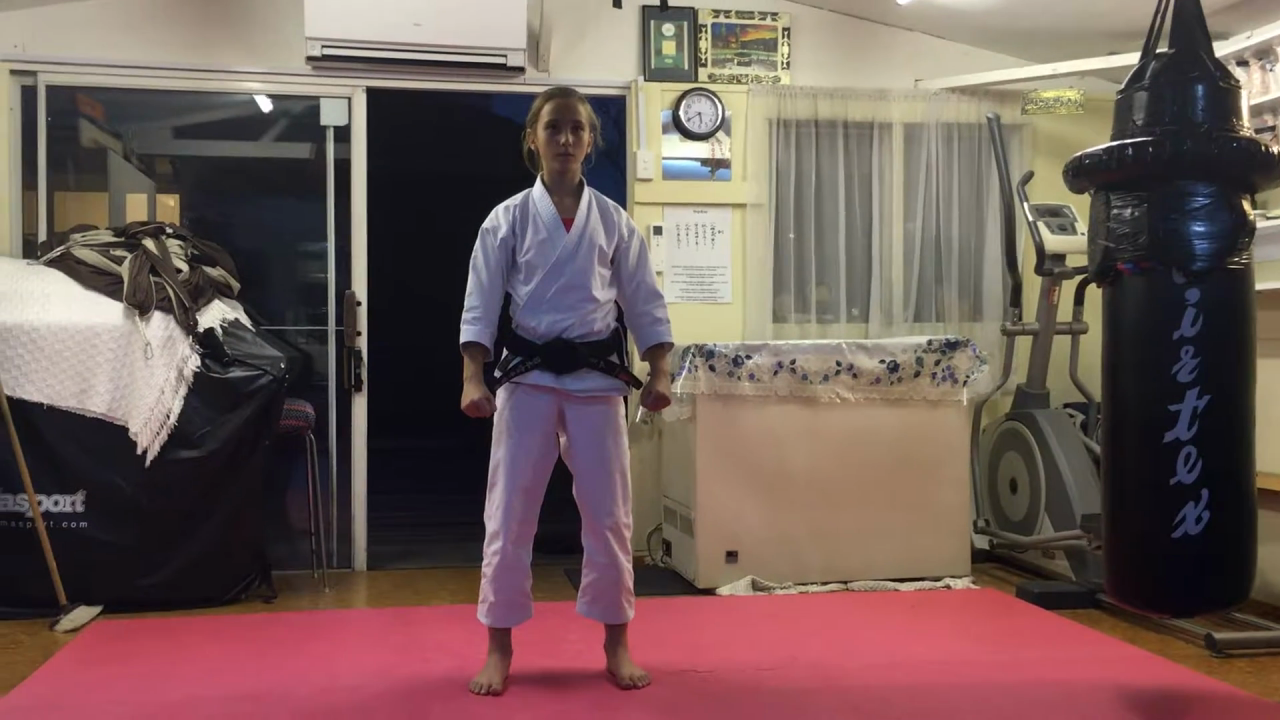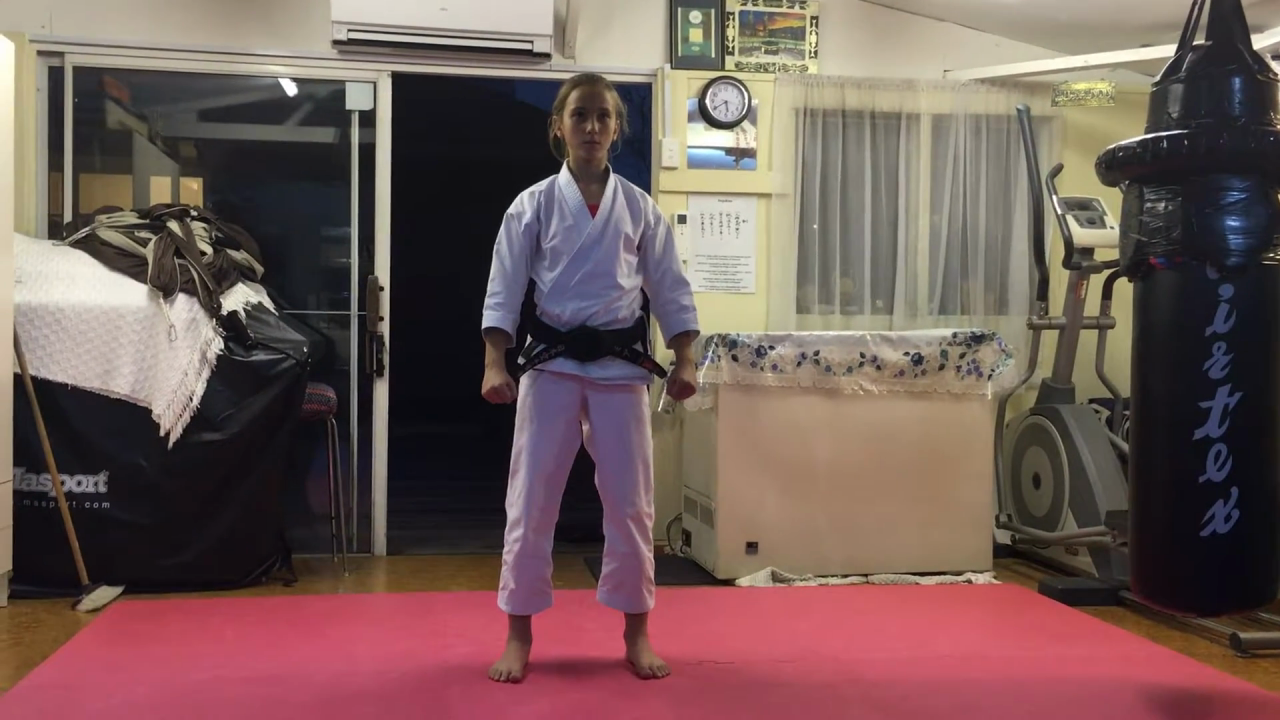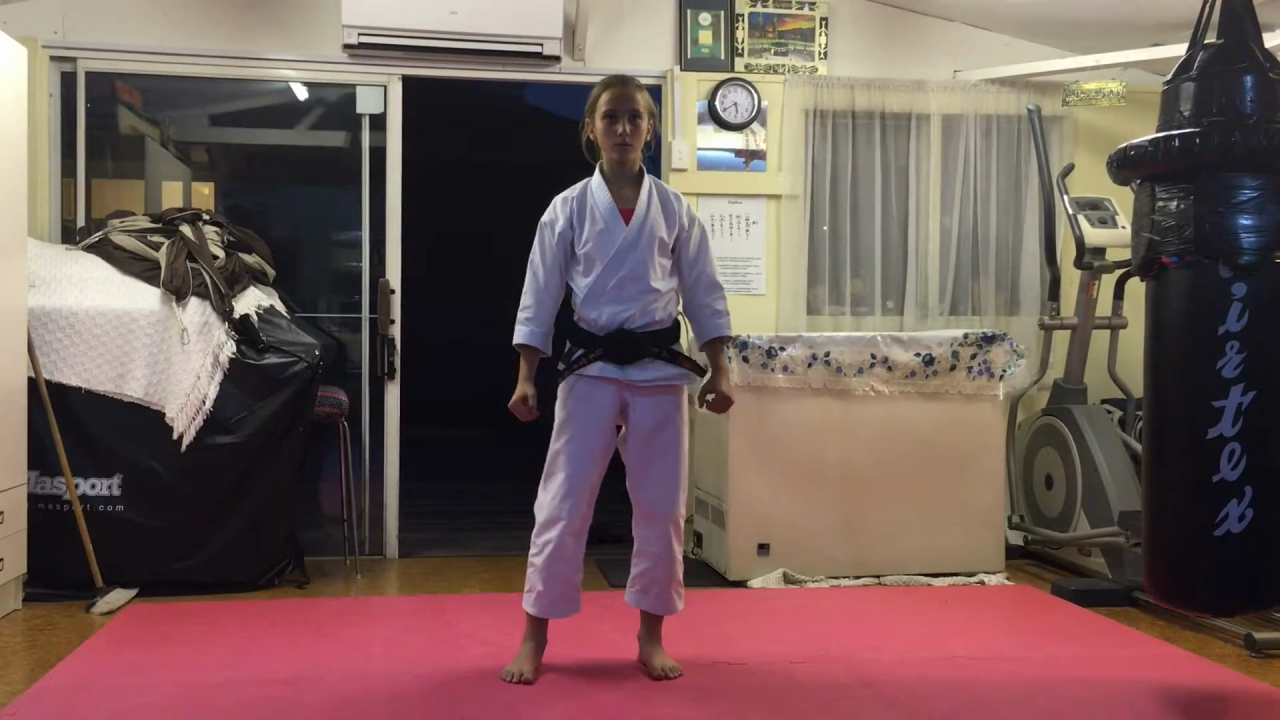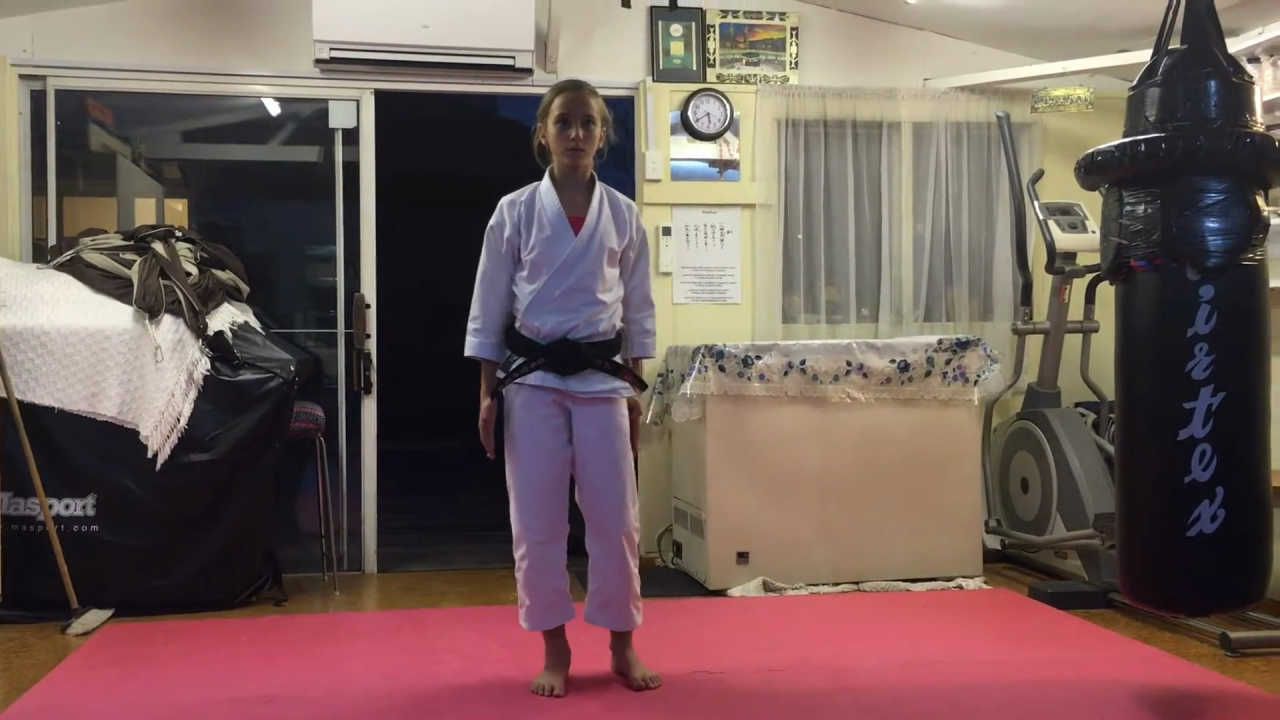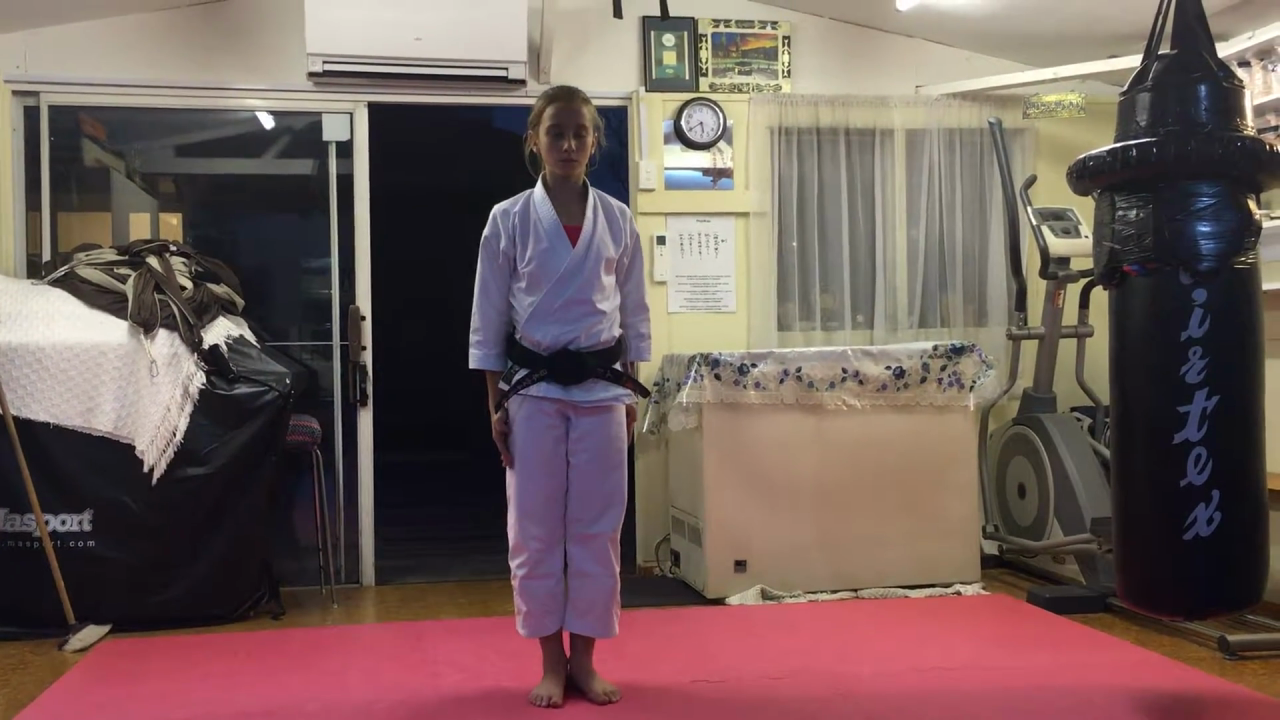
dt=1s
person 1, frame 1
left shoulder: (614, 221)
right shoulder: (508, 219)
left elbow: (644, 301)
right elbow: (481, 302)
left wrist: (659, 373)
right wrist: (473, 379)
left hip: (597, 378)
right hip: (528, 377)
left knee: (609, 513)
right knee: (509, 513)
left ankle: (616, 642)
right ankle: (499, 646)
person 1, frame 2
left shoulder: (640, 207)
right shoulder: (533, 204)
left elbow: (670, 287)
right elbow: (504, 288)
left wrist: (684, 360)
right wrist: (494, 364)
left hip: (620, 365)
right hip: (551, 363)
left knee: (630, 500)
right knee: (531, 498)
left ankle: (636, 631)
right ankle: (518, 633)
person 1, frame 3
left shoulder: (674, 208)
right shoulder: (569, 209)
left elbow: (704, 293)
right elbow: (540, 296)
left wrist: (719, 370)
right wrist: (525, 377)
left hip: (660, 368)
right hip: (592, 366)
left knee: (661, 504)
right knee: (564, 500)
left ankle: (650, 634)
right ankle: (535, 635)
person 1, frame 4
left shoulder: (623, 214)
right shoulder: (515, 211)
left elbow: (638, 307)
right elbow: (489, 306)
left wrist: (634, 389)
right wrist: (488, 393)
left hip: (601, 378)
right hip: (533, 378)
left knee: (615, 517)
right knee: (537, 520)
left ankle: (622, 644)
right ankle: (555, 650)
person 1, frame 5
left shoulder: (617, 220)
right shoulder: (509, 219)
left elbow: (633, 313)
right elbow: (489, 318)
left wrist: (628, 394)
right wrist: (496, 404)
left hip: (600, 387)
right hip: (533, 387)
left knee: (597, 526)
right knee: (535, 526)
left ankle: (584, 658)
right ankle: (551, 661)
